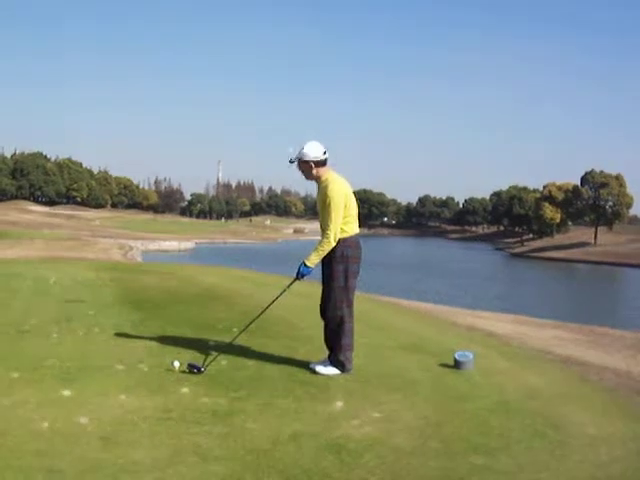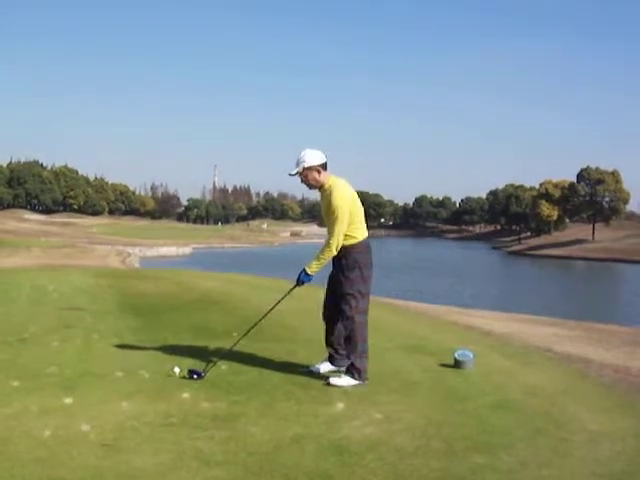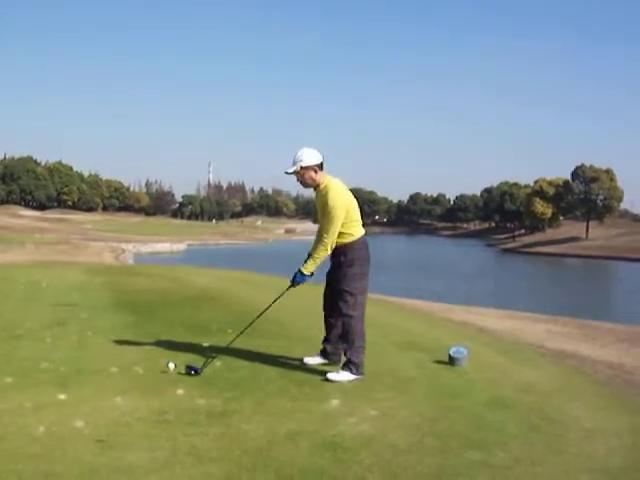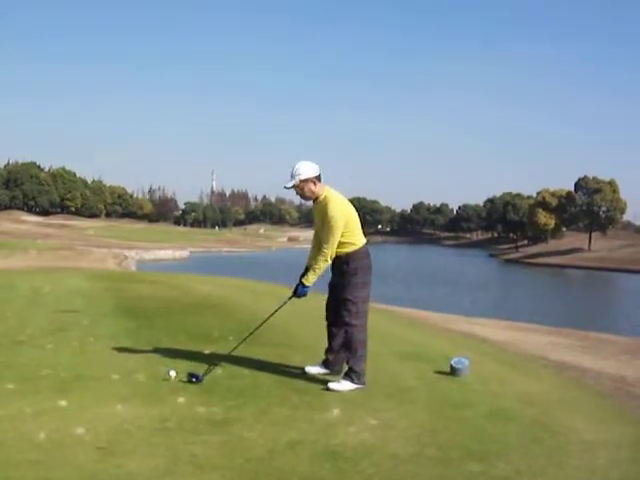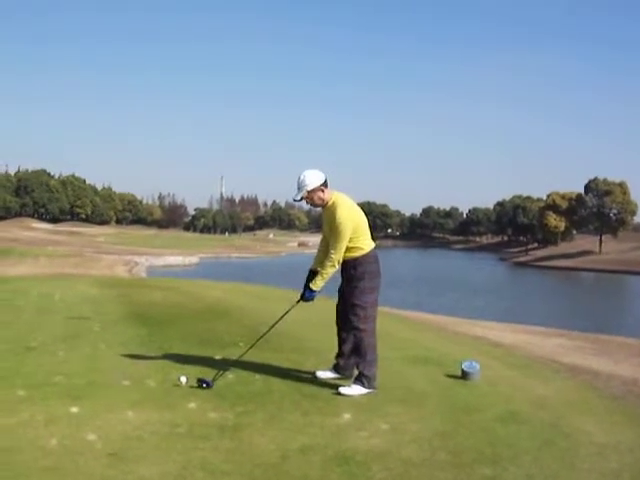
dt=1s
person 1, frame 1
left shoulder: (333, 188)
right shoulder: (326, 183)
left elbow: (331, 235)
left wrist: (309, 262)
right wrist: (314, 260)
left hip: (344, 249)
right hip: (336, 248)
left knee: (339, 308)
right knee: (329, 308)
left ankle: (342, 362)
right ankle: (334, 357)
person 1, frame 2
left shoulder: (338, 195)
right shoulder: (328, 189)
left elbow: (334, 243)
left wrist: (310, 269)
left hip: (355, 256)
right hip: (343, 254)
left knee: (352, 313)
right knee: (332, 311)
left ankle: (357, 372)
right ankle: (338, 359)
person 1, frame 3
left shoulder: (334, 195)
right shoulder: (321, 190)
left elbow: (328, 241)
left wrist: (306, 269)
right wrist: (310, 256)
left hip: (353, 252)
right hip: (340, 252)
left knee: (349, 309)
right knee: (332, 305)
left ankle: (354, 366)
right ankle: (331, 352)
person 1, frame 4
left shoulder: (334, 206)
right shoulder: (318, 202)
left elbow: (327, 252)
right elbow: (318, 238)
left wrist: (307, 281)
right wrist: (307, 269)
left hip: (355, 262)
right hip: (341, 261)
left knee: (352, 318)
right knee: (334, 314)
left ankle: (355, 376)
right ankle: (333, 363)
person 1, frame 5
left shoulder: (342, 212)
right shoulder: (328, 206)
left elbow: (334, 257)
right elbow: (326, 241)
left wrist: (315, 286)
right wrist: (313, 270)
left hip: (364, 266)
right hip: (351, 265)
left knee: (361, 322)
right knee: (344, 318)
left ankle: (366, 380)
right ankle: (344, 366)
